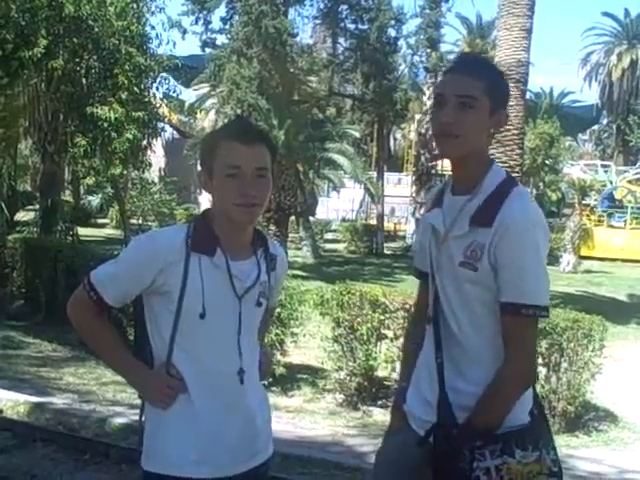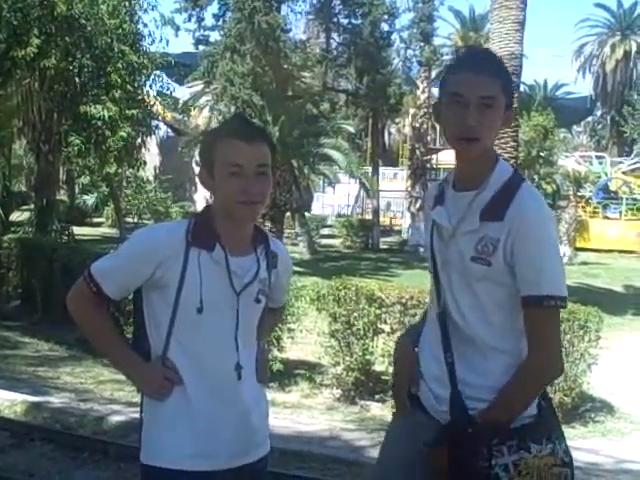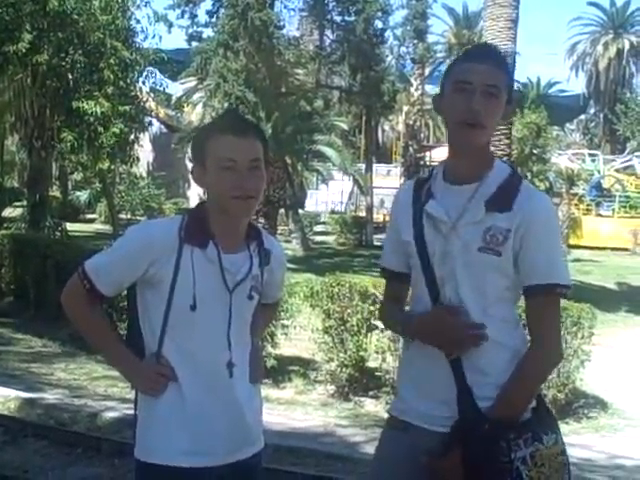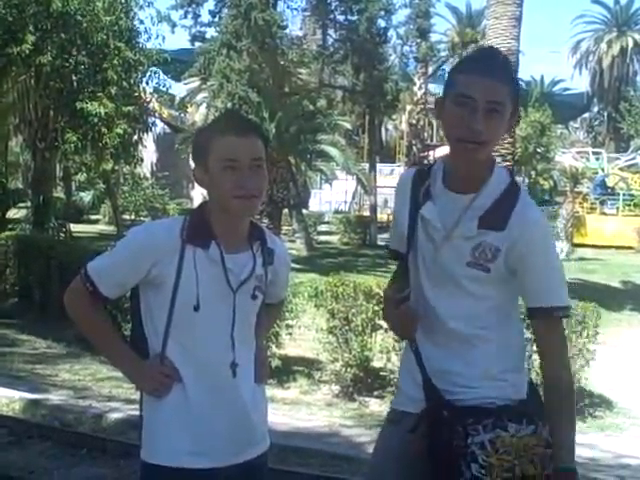
dt=0.7s
person 1, frame 1
left shoulder: (515, 217)
right shoulder: (436, 207)
left elbow: (522, 364)
right wrist: (401, 398)
left hip: (487, 430)
right hip: (420, 418)
person 1, frame 2
left shoulder: (525, 211)
right shoulder: (436, 199)
left elbow: (547, 359)
left wrist: (476, 435)
right wrist: (409, 342)
left hip: (498, 425)
right hip: (426, 405)
person 1, frame 3
left shoulder: (529, 207)
right shoulder: (410, 199)
left elbow: (548, 345)
right wrist: (418, 325)
left hip: (497, 423)
right hip: (413, 417)
person 1, frame 4
left shoulder: (524, 222)
right shoulder: (411, 187)
left elbow: (554, 353)
right wrist: (394, 302)
left hip: (492, 412)
right hip: (414, 403)
person 2, frame 1
left shoulder: (274, 258)
right shoulder: (159, 250)
right elbow: (82, 309)
left wrist: (253, 353)
right wrist: (140, 377)
left hip: (252, 451)
person 2, frame 2
left shoulder: (276, 257)
right shoulder: (160, 244)
right elbow: (82, 300)
left wrist: (256, 348)
right wrist: (136, 369)
left hip: (250, 447)
person 2, frame 3
left shoulder: (270, 254)
right shoulder: (153, 240)
right elbow: (76, 297)
left wrist: (251, 345)
right wrist: (130, 366)
left hip: (244, 444)
person 2, frame 4
left shoulder: (273, 253)
right shoulder: (155, 241)
right elbow: (79, 298)
left wrist: (256, 345)
right wrist: (133, 367)
left hip: (249, 445)
